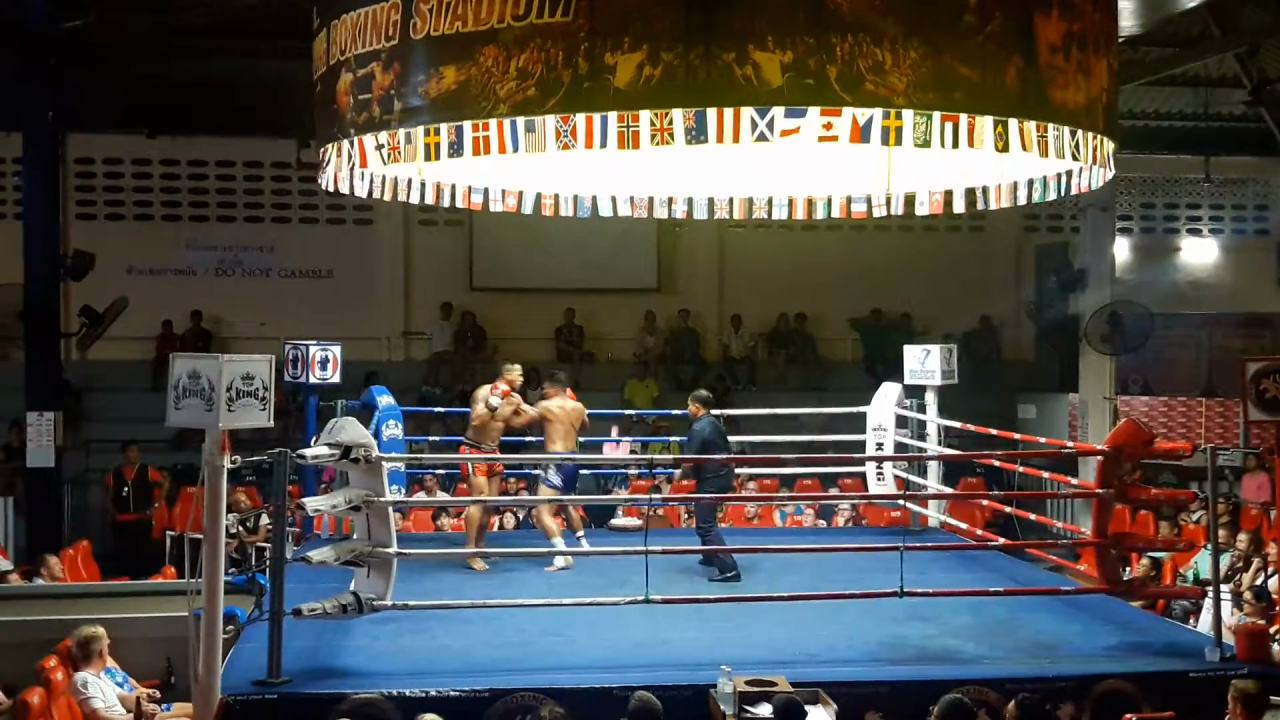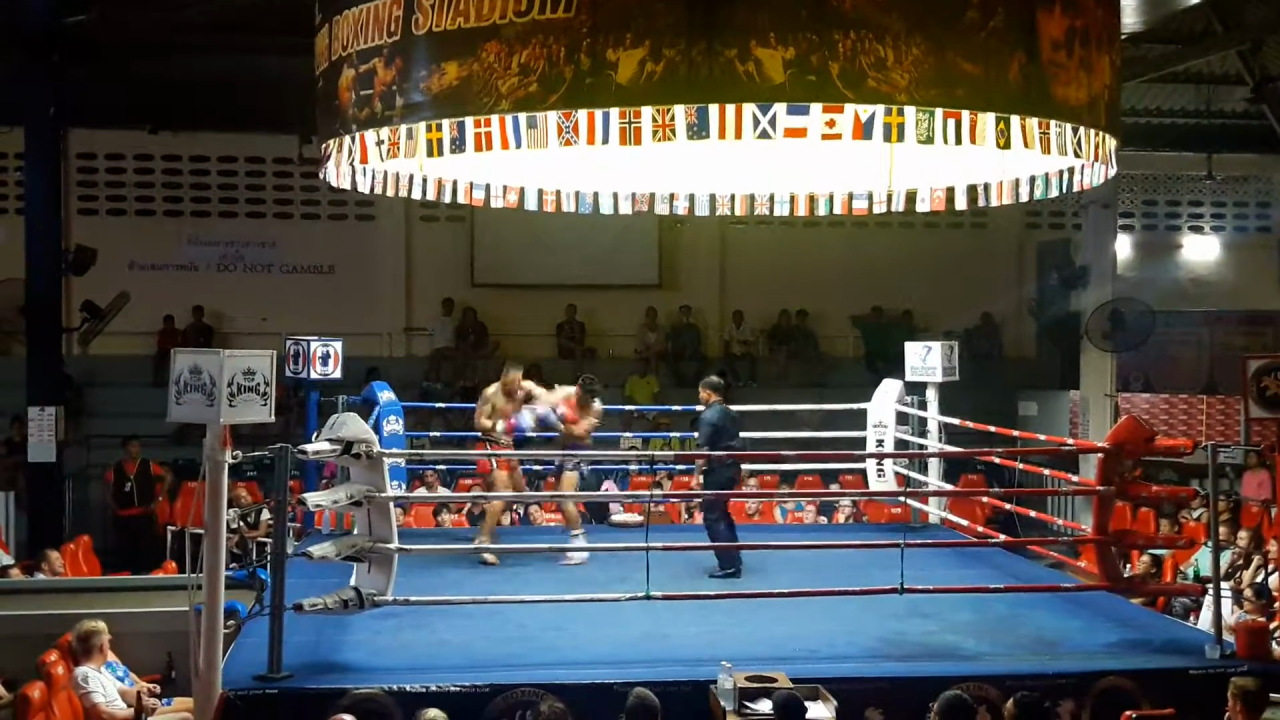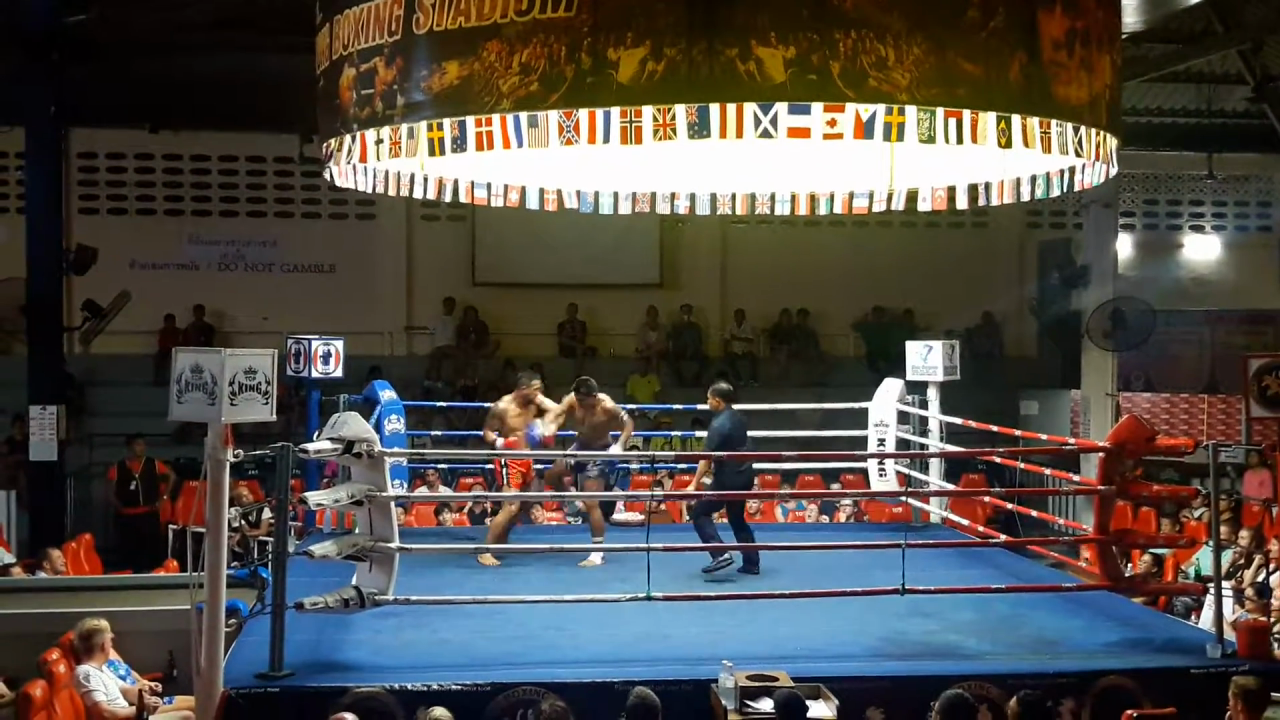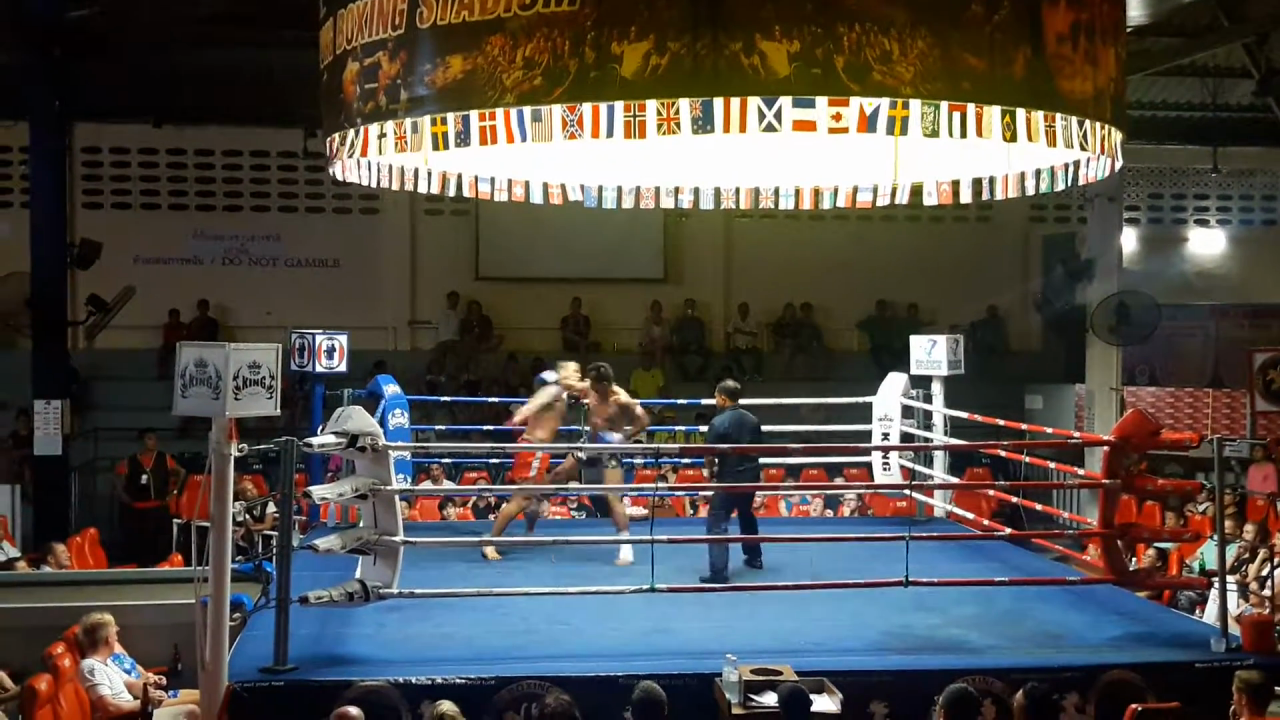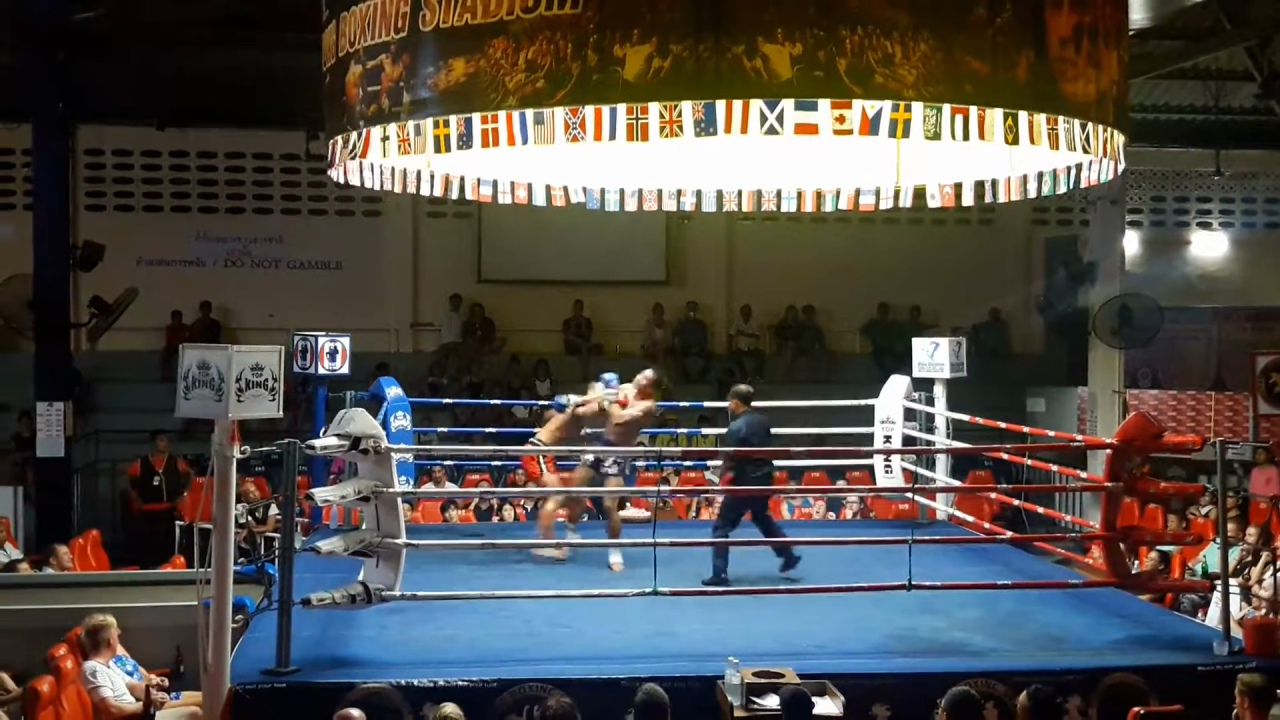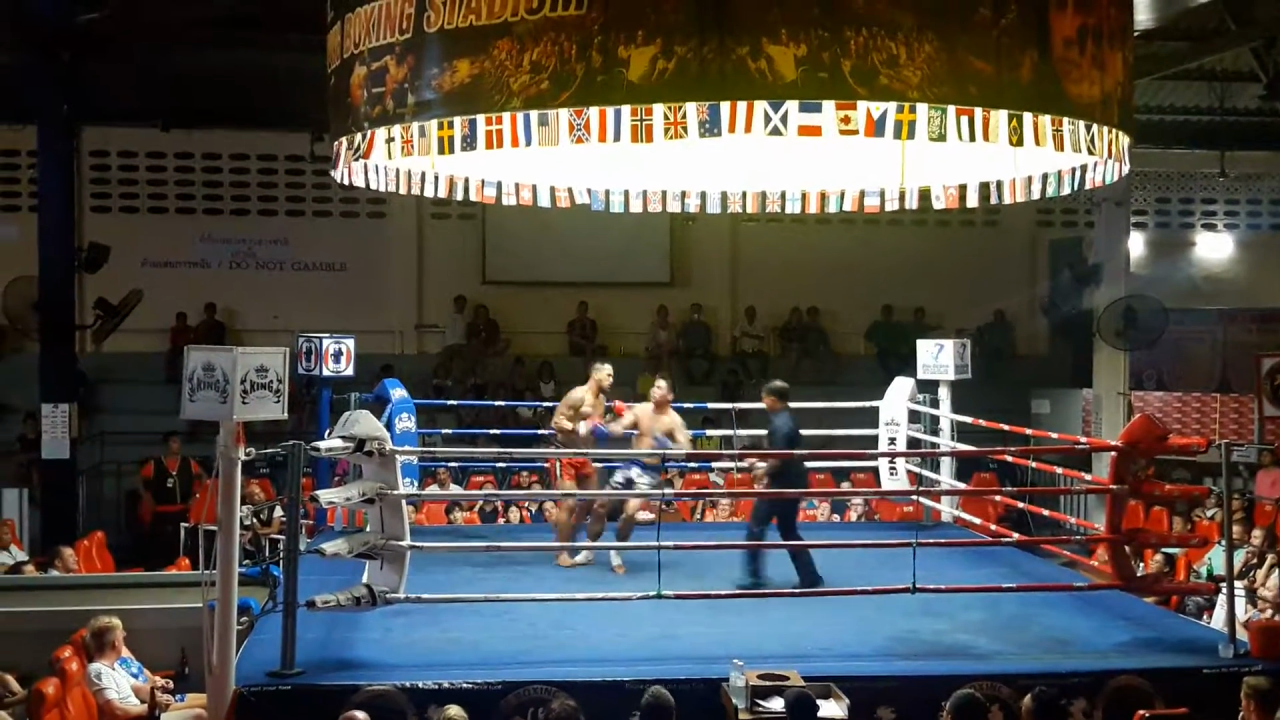
dt=0.2s
person 1, frame 1
left shoulder: (698, 428)
right shoulder: (716, 425)
left elbow: (690, 460)
left wrist: (681, 474)
left hip: (709, 482)
right hip: (723, 479)
left knee: (705, 527)
right knee: (709, 520)
left ankle: (728, 569)
right ankle: (711, 556)
person 1, frame 2
left shoulder: (708, 416)
right shoulder: (731, 414)
left elbow: (703, 449)
left wrist: (697, 474)
left hip: (717, 472)
right hip: (732, 469)
left knee: (713, 518)
right knee: (721, 512)
left ankle: (729, 565)
right ankle: (733, 559)
person 1, frame 3
left shoulder: (718, 424)
right shoulder: (739, 419)
left elbow: (708, 458)
left wrist: (695, 482)
left hip: (728, 479)
right hip: (744, 477)
left knee: (700, 513)
right knee: (737, 518)
left ankle: (721, 554)
right ankle: (751, 563)
person 1, frame 4
left shoulder: (719, 423)
right shoulder: (752, 419)
left elbow: (709, 454)
right elbow: (759, 446)
left wrist: (712, 472)
left hip: (731, 478)
right hip: (752, 476)
left knee: (716, 522)
right knee: (745, 513)
left ankle: (719, 571)
right ankle: (753, 557)
person 1, frame 5
left shoulder: (736, 428)
right shoulder: (762, 421)
left elbow: (729, 462)
left wrist: (725, 474)
left hip: (745, 484)
right hip: (764, 481)
left knee: (721, 527)
right knee: (762, 518)
left ankle: (719, 575)
right ankle: (787, 553)
person 1, frame 6
left shoulder: (780, 424)
right shoulder: (786, 419)
left elbow: (778, 460)
left wrist: (762, 473)
right wrist: (762, 466)
left hip: (783, 485)
right hip: (793, 483)
left knee: (755, 526)
right knee: (788, 531)
left ankle: (755, 577)
right ankle: (811, 578)
person 2, frame 1
left shoulder: (513, 396)
right shoulder: (483, 392)
left elbow: (515, 423)
right elbow: (475, 421)
right wrist: (491, 403)
left hip: (492, 452)
right hip: (474, 451)
left knee: (490, 503)
right knee: (479, 500)
left ankle: (479, 546)
right ankle: (471, 553)
person 2, frame 2
left shoulder: (523, 387)
right shoulder: (490, 393)
left elbow: (544, 396)
right elbow: (479, 423)
right wrist: (501, 426)
left hip: (508, 449)
right hip: (492, 449)
left knee: (519, 491)
right knee: (502, 494)
left ankle: (484, 537)
right ankle: (483, 543)
person 2, frame 3
left shoulder: (537, 400)
right shoulder: (502, 407)
left elbow: (554, 410)
right elbow: (487, 433)
right wrist: (501, 443)
left hip: (526, 459)
right hip: (509, 461)
left knee: (526, 503)
right knee: (511, 508)
left ankle: (502, 540)
right ankle: (485, 552)
person 2, frame 4
left shoulder: (556, 391)
right shoulder: (554, 391)
left hip: (536, 450)
right hip: (533, 451)
left knee: (536, 495)
right knee: (520, 500)
left ankle: (529, 534)
right ankle: (489, 543)
person 2, frame 5
left shoulder: (581, 404)
right shoulder: (585, 404)
left hip: (542, 452)
right hip: (538, 453)
left knee: (554, 495)
right knee: (556, 496)
left ankle: (547, 542)
right ankle: (544, 545)
person 2, frame 6
left shoulder: (601, 399)
right shoulder: (577, 395)
right elbow: (558, 424)
right wrist: (579, 428)
left hip: (584, 457)
right hip: (564, 456)
left knee: (589, 502)
right knee: (569, 504)
left ankle: (567, 540)
right ankle: (561, 553)
person 3, frame 1
left shoulder: (546, 406)
right shoulder: (579, 407)
left hip: (556, 463)
right hip: (571, 460)
left knee: (542, 512)
right knee: (565, 505)
left ankle: (562, 556)
right ankle: (582, 543)
person 3, frame 2
left shoulder: (596, 409)
right shoulder: (569, 393)
left elbow: (579, 433)
right elbow: (549, 400)
left hip: (578, 452)
right hip: (564, 449)
left knee: (564, 499)
right knee: (564, 498)
left ankle: (580, 548)
right ankle: (577, 537)
person 3, frame 3
left shoulder: (608, 407)
right shoulder: (574, 398)
left elbow: (628, 424)
right elbow: (556, 415)
left wrist: (618, 445)
right wrist: (547, 429)
left hip: (599, 452)
right hip: (582, 445)
left knee: (590, 503)
right knee: (551, 476)
left ankle: (597, 553)
person 3, frame 4
left shoulder: (623, 401)
right shoulder: (592, 388)
left elbow: (643, 422)
left wrist: (623, 438)
right hip: (592, 442)
left knee: (612, 499)
right knee: (560, 474)
left ankle: (626, 547)
person 3, frame 5
left shoulder: (648, 406)
right shoulder: (626, 389)
left elbow: (618, 420)
left wrist: (610, 401)
left hip: (618, 455)
right hip: (601, 445)
left knee: (609, 505)
left ankle: (615, 554)
person 3, frame 6
left shoulder: (675, 420)
right shoulder: (640, 409)
left elbow: (685, 448)
right elbow: (619, 428)
left wrist: (670, 447)
right wrist: (608, 429)
left hip: (650, 472)
right hip: (629, 465)
left knee: (629, 515)
right knee: (600, 510)
left ankle: (615, 553)
right ankle: (588, 552)
